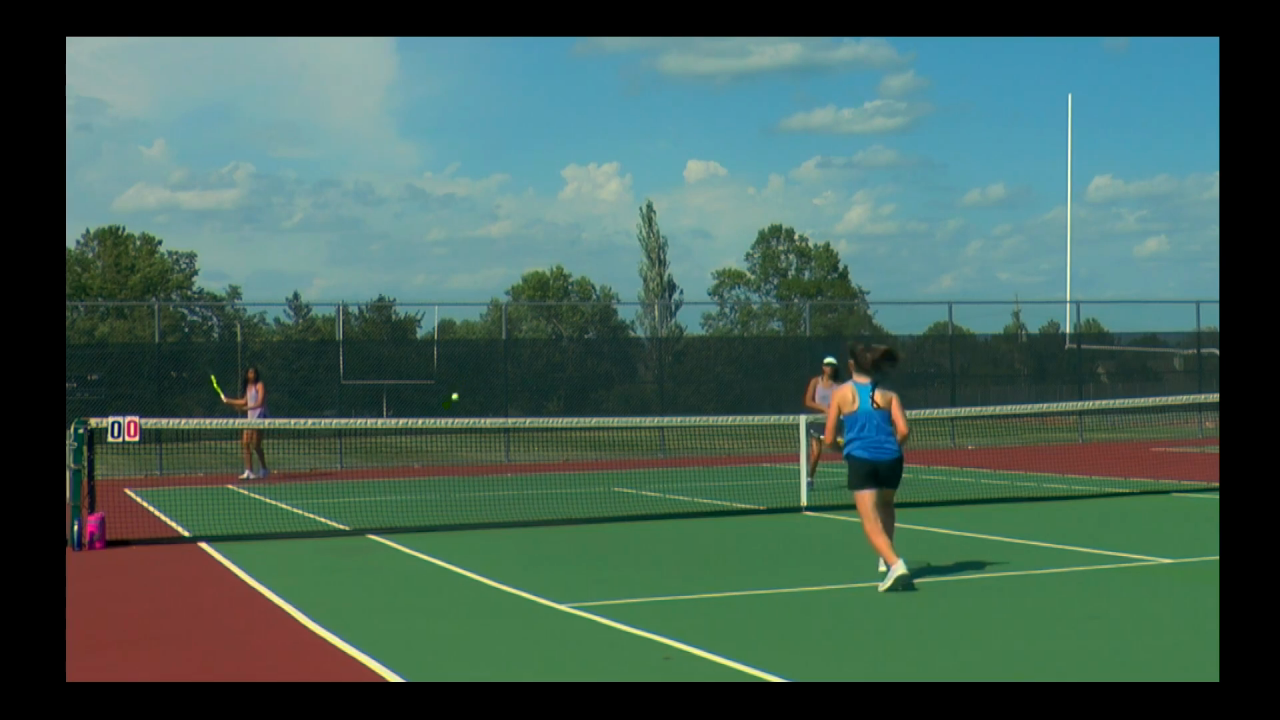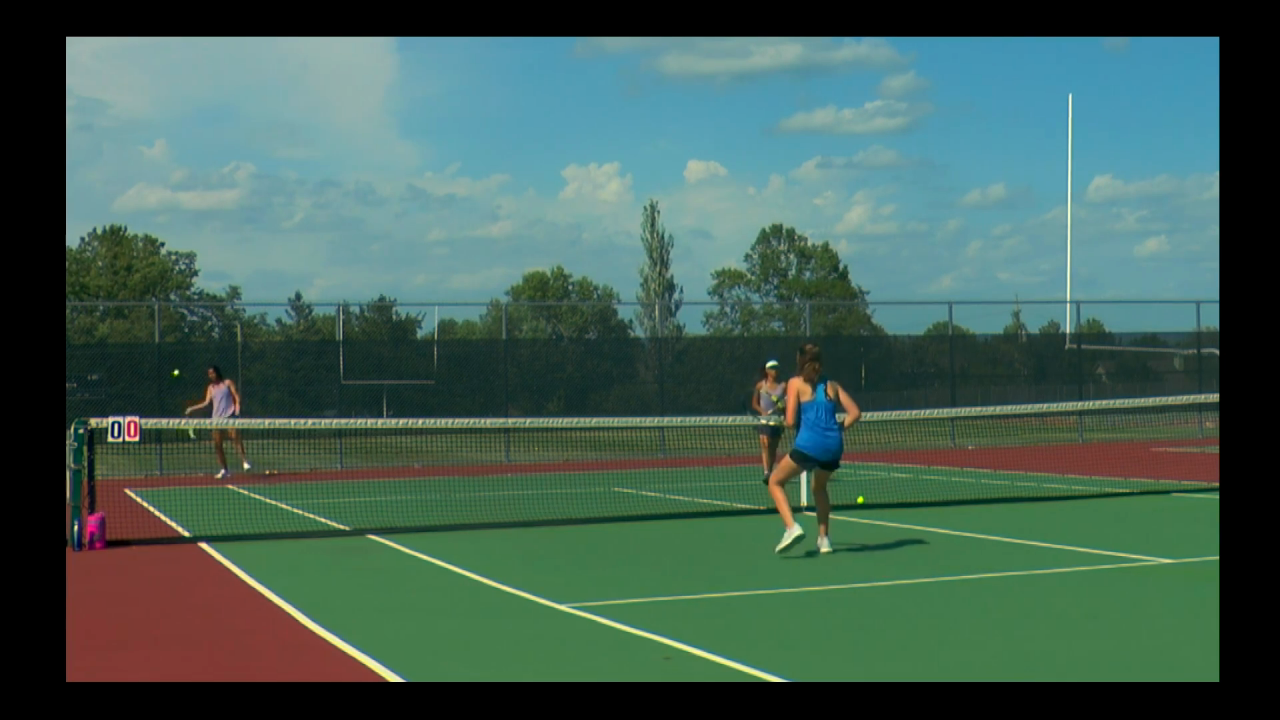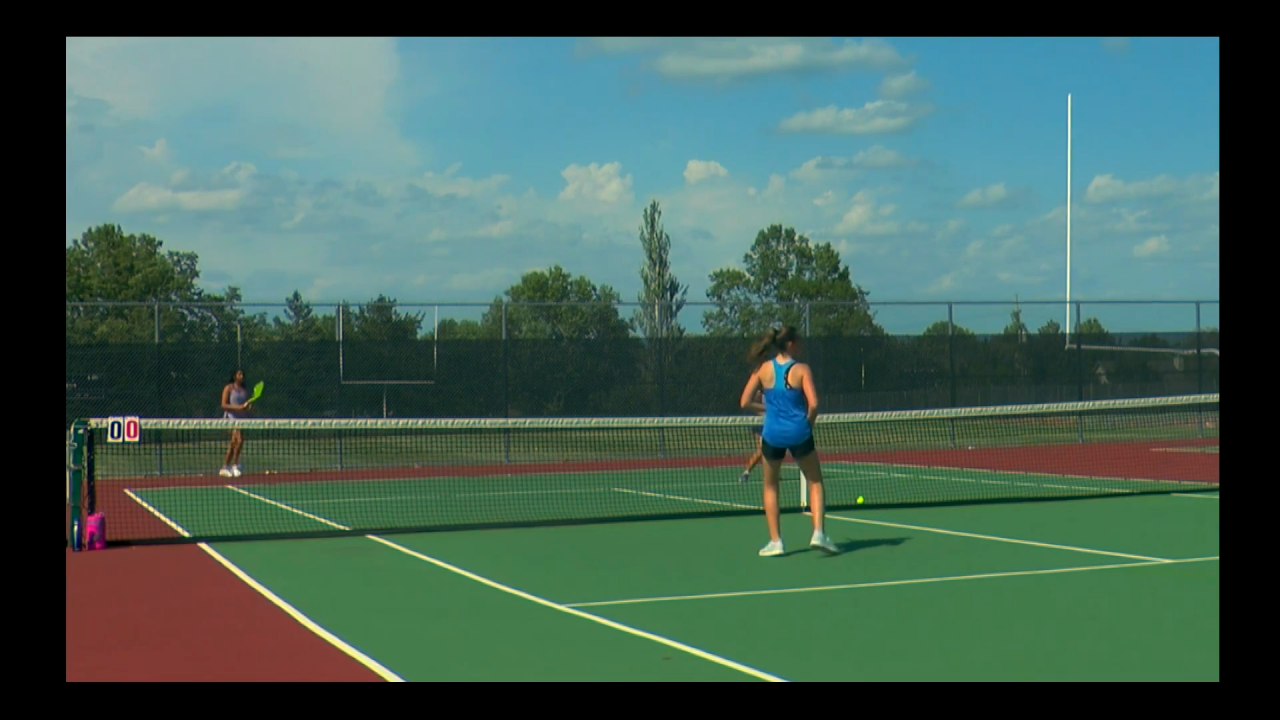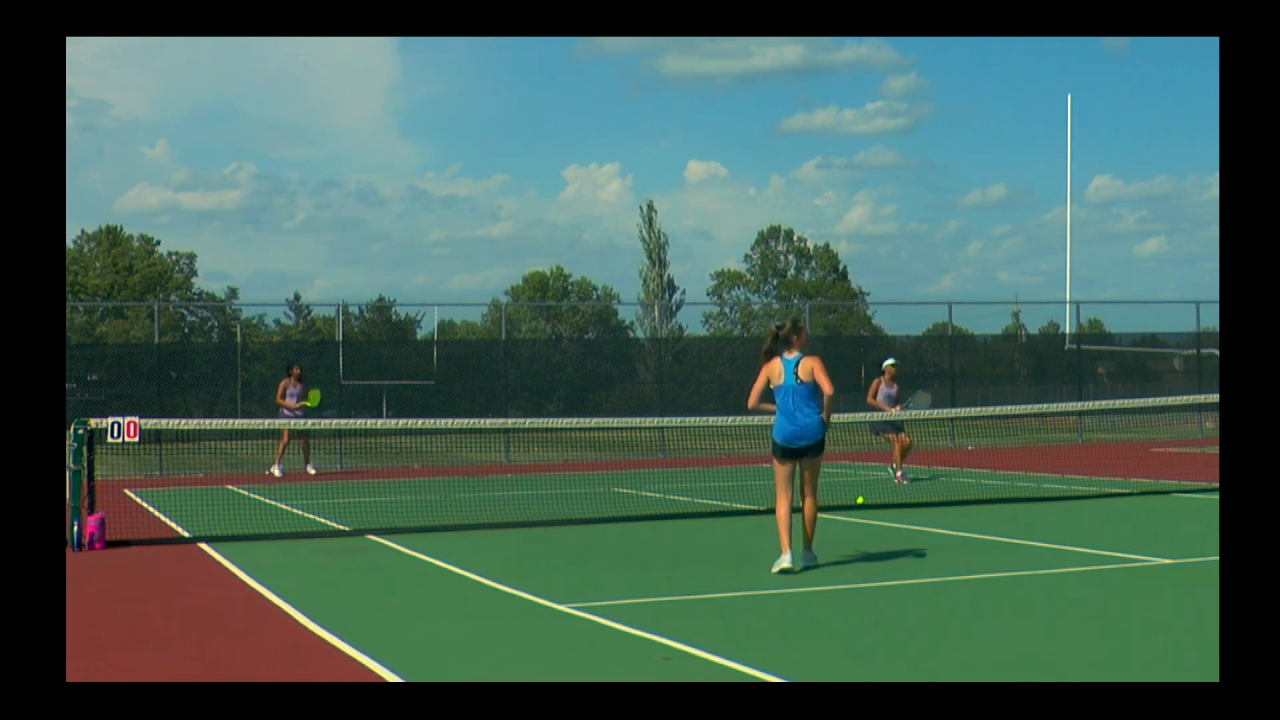
dt=1s
person 1, frame 1
left shoulder: (840, 393)
right shoulder: (887, 394)
left elbow: (829, 439)
right elbow: (904, 431)
left wrist: (844, 446)
left hip: (860, 460)
right hip: (890, 459)
left knee: (873, 527)
right knee: (886, 504)
left ankle: (895, 563)
right ankle: (887, 559)
person 1, frame 2
left shoulder: (796, 383)
right shoulder: (832, 384)
left elbow: (791, 421)
right elbow: (855, 413)
left hip: (808, 446)
right hip: (833, 447)
left knee: (775, 482)
right knee: (819, 488)
left ankle: (792, 527)
right ankle: (823, 540)
person 1, frame 3
left shoulder: (763, 368)
right shoulder: (802, 370)
left elbow: (745, 402)
right elbow: (813, 404)
right wrist: (809, 420)
left hip: (772, 433)
right hip: (799, 433)
left knee: (770, 487)
right knee: (815, 483)
left ankle: (775, 542)
right ankle: (818, 531)
person 1, frame 4
left shoulder: (770, 366)
right shoulder: (812, 362)
left elbow: (752, 403)
right elbow: (829, 392)
right wrist: (825, 416)
left hip: (784, 435)
right hip: (812, 433)
left knee: (784, 497)
right knee: (809, 494)
left ankle: (785, 554)
right ankle: (808, 550)
